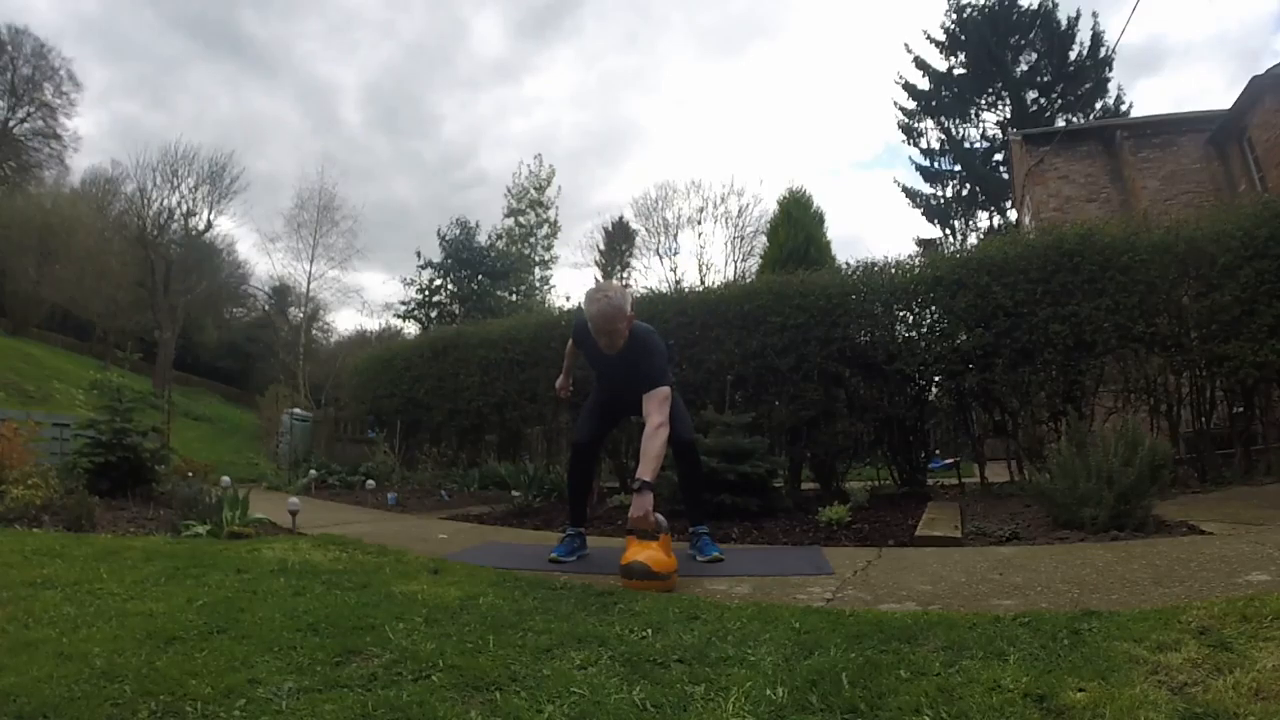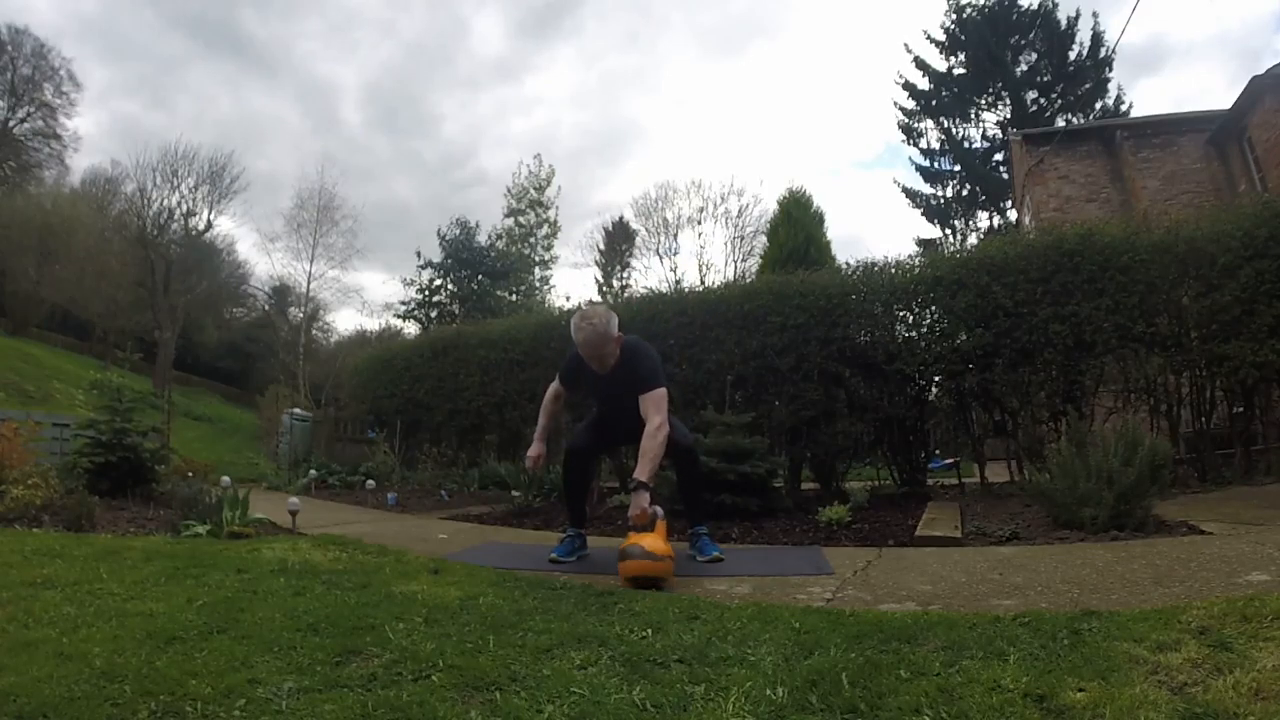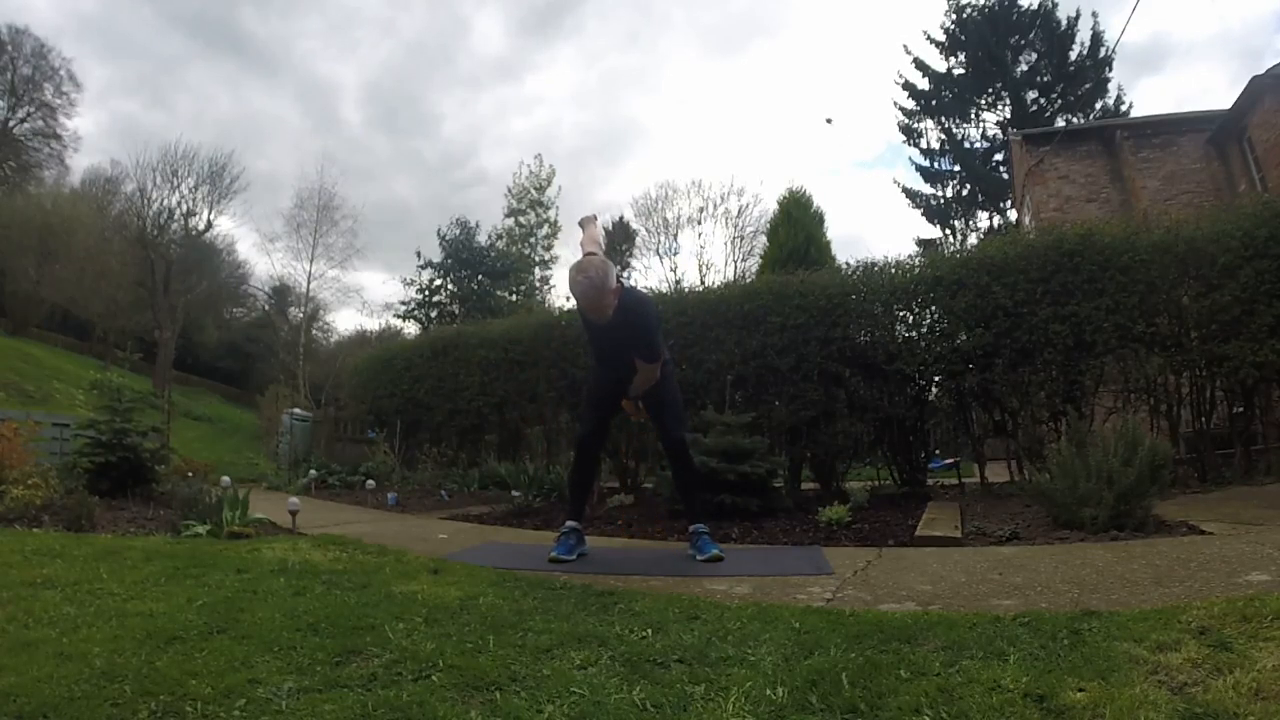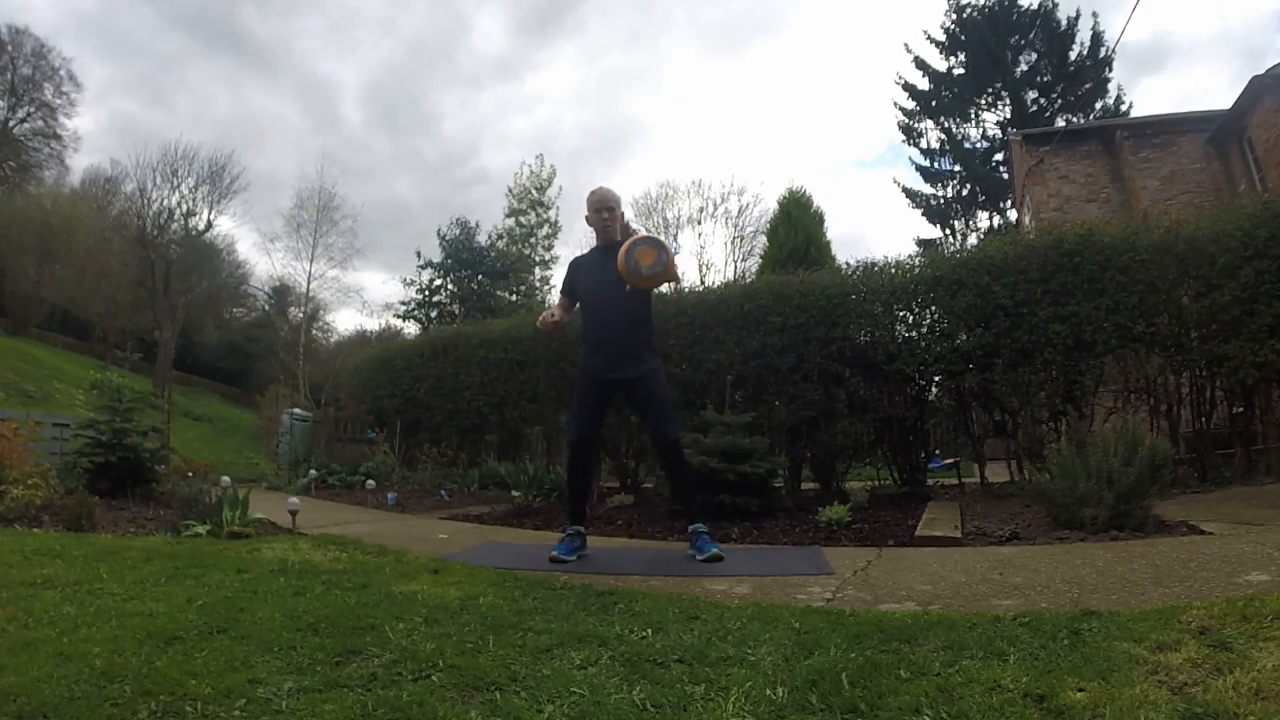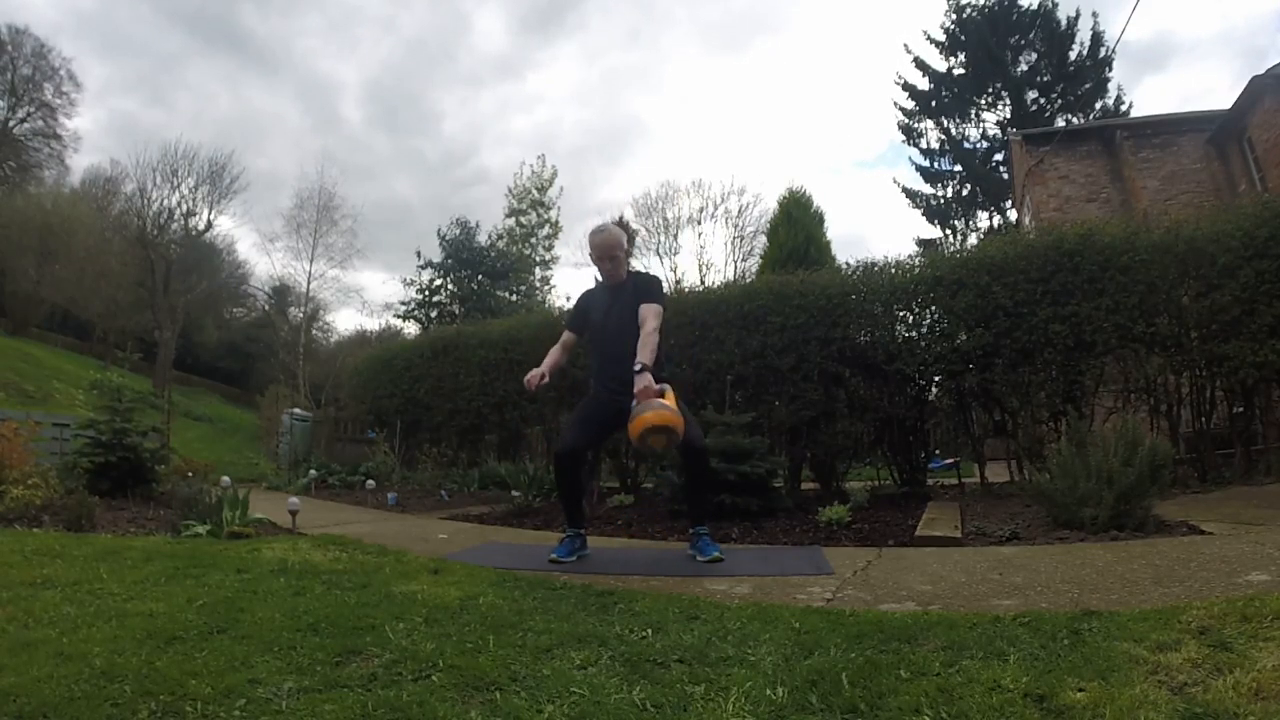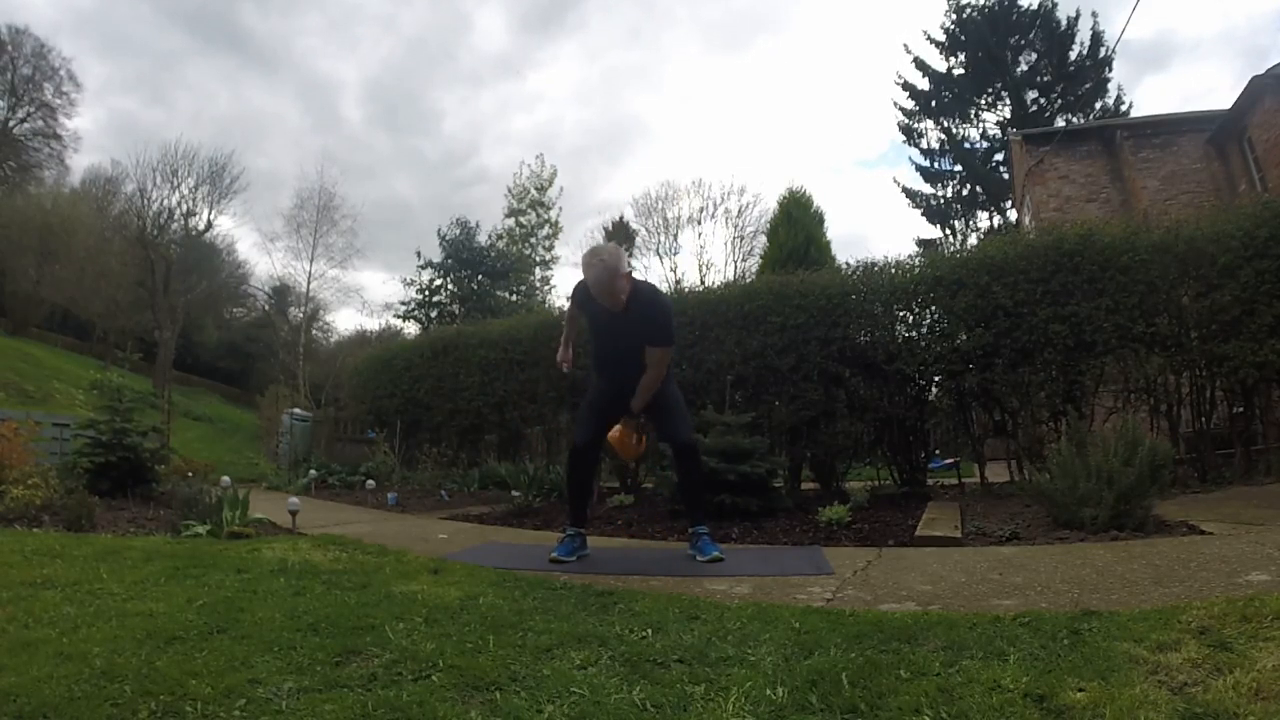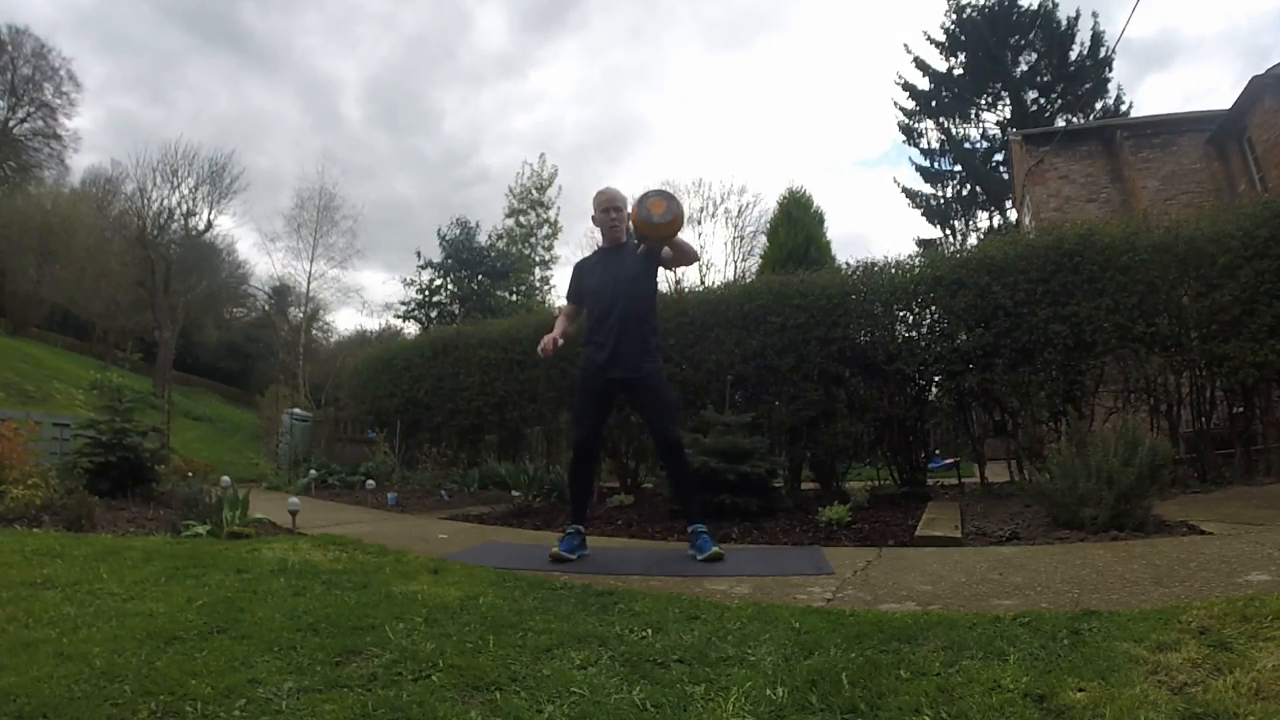
dt=0.7s
person 1, frame 1
left shoulder: (649, 345)
right shoulder: (583, 329)
left elbow: (657, 423)
left wrist: (643, 488)
right wrist: (565, 376)
left hip: (654, 392)
right hip: (608, 393)
left knee: (685, 443)
right knee: (582, 445)
left ankle: (699, 533)
right ankle: (575, 534)
person 1, frame 2
left shoulder: (642, 356)
right shoulder: (577, 361)
left elbow: (658, 424)
right elbow: (555, 394)
left wrist: (641, 487)
right wrist: (538, 441)
left hip: (647, 415)
right hip: (608, 420)
left knee: (685, 447)
right knee: (575, 450)
left ankle: (698, 533)
right ankle: (576, 534)
person 1, frame 3
left shoulder: (641, 312)
right shoulder: (587, 283)
left elbow: (649, 373)
right elbow: (592, 247)
left wrist: (633, 396)
right wrist: (589, 225)
left hip: (649, 370)
right hip: (606, 373)
left knee: (675, 442)
right knee: (587, 442)
left ankle: (698, 531)
right ankle: (573, 530)
person 1, frame 4
right shoulder: (579, 265)
right elbow: (565, 308)
right wrist: (552, 316)
left hip: (641, 367)
right hip: (594, 370)
left knee: (668, 443)
right knee: (579, 444)
left ankle: (697, 530)
right ankle: (575, 532)
person 1, frame 5
left shoulder: (646, 285)
right shoulder: (588, 301)
left elbow: (650, 328)
right elbow: (564, 346)
left wrist: (643, 370)
right wrist: (543, 370)
left hip: (647, 385)
right hip: (605, 396)
left knee: (696, 447)
right knee: (566, 452)
left ankle: (699, 534)
right ankle: (575, 534)
person 1, frame 6
left shoulder: (655, 303)
right shoulder: (585, 291)
left elbow: (655, 371)
left wrist: (633, 412)
right wrist: (565, 346)
left hip: (650, 386)
right hip: (607, 386)
left knee: (685, 444)
right knee: (581, 448)
left ankle: (699, 533)
right ankle: (575, 533)
person 1, frame 7
left shoulder: (645, 250)
right shoulder: (585, 267)
left elbow: (690, 256)
right elbow: (569, 312)
left wrist: (666, 235)
right wrist: (555, 333)
left hip: (643, 367)
right hip: (597, 368)
left knee: (670, 443)
right knee: (583, 445)
left ankle: (697, 530)
right ankle: (576, 531)
